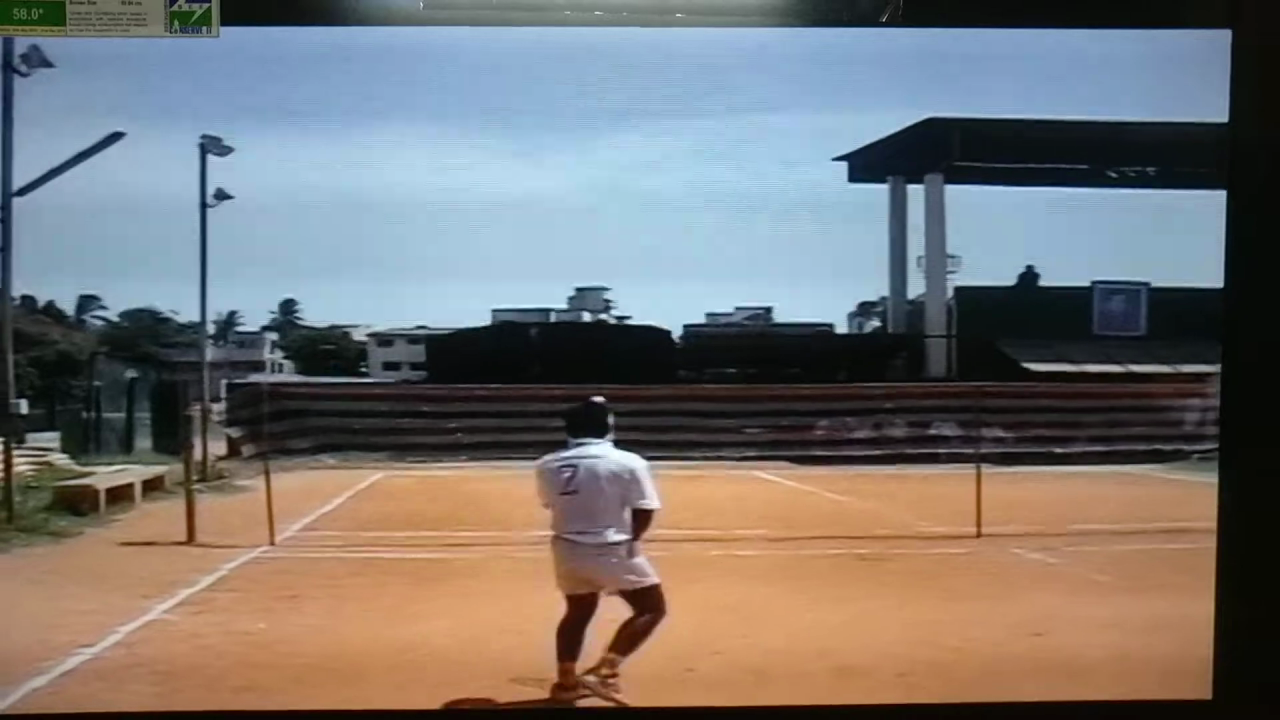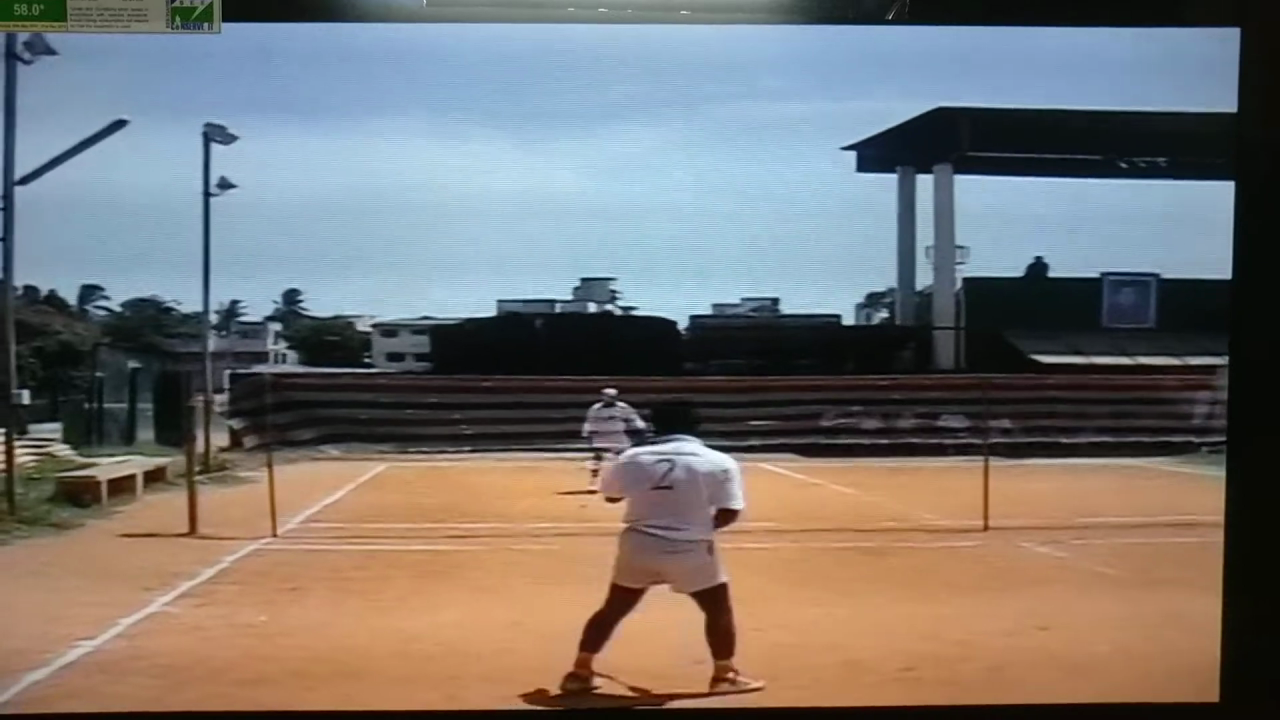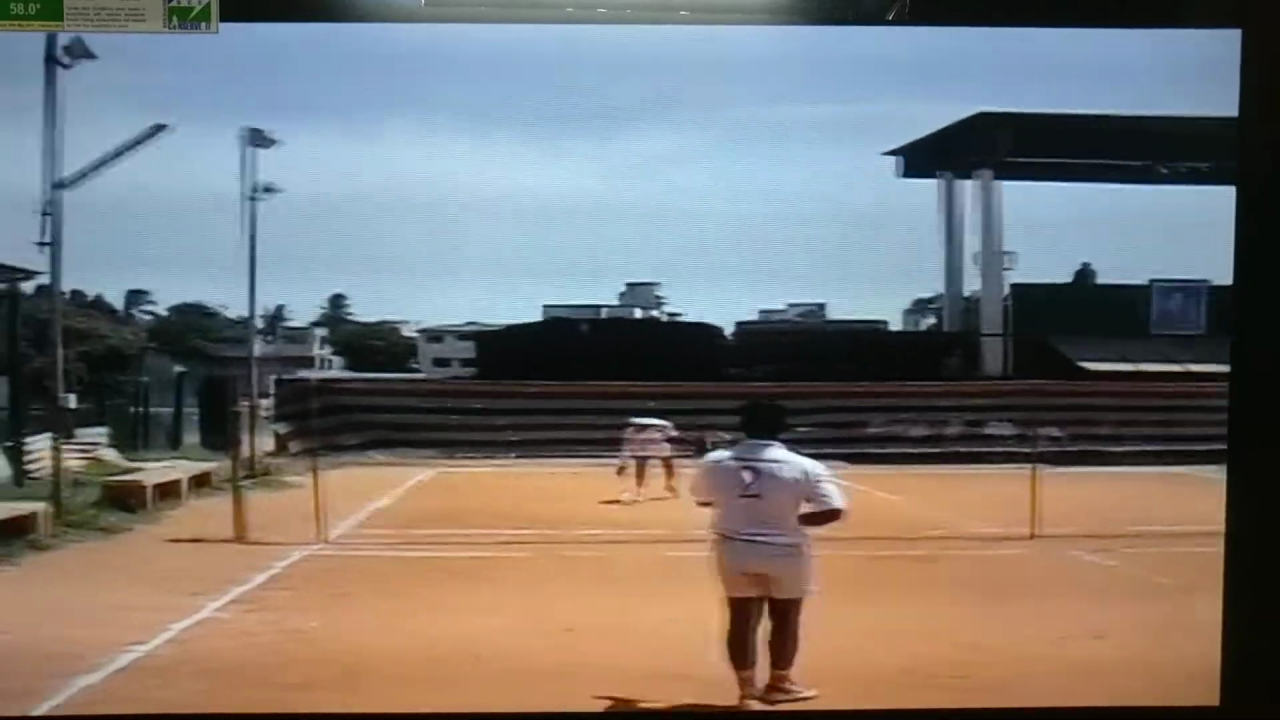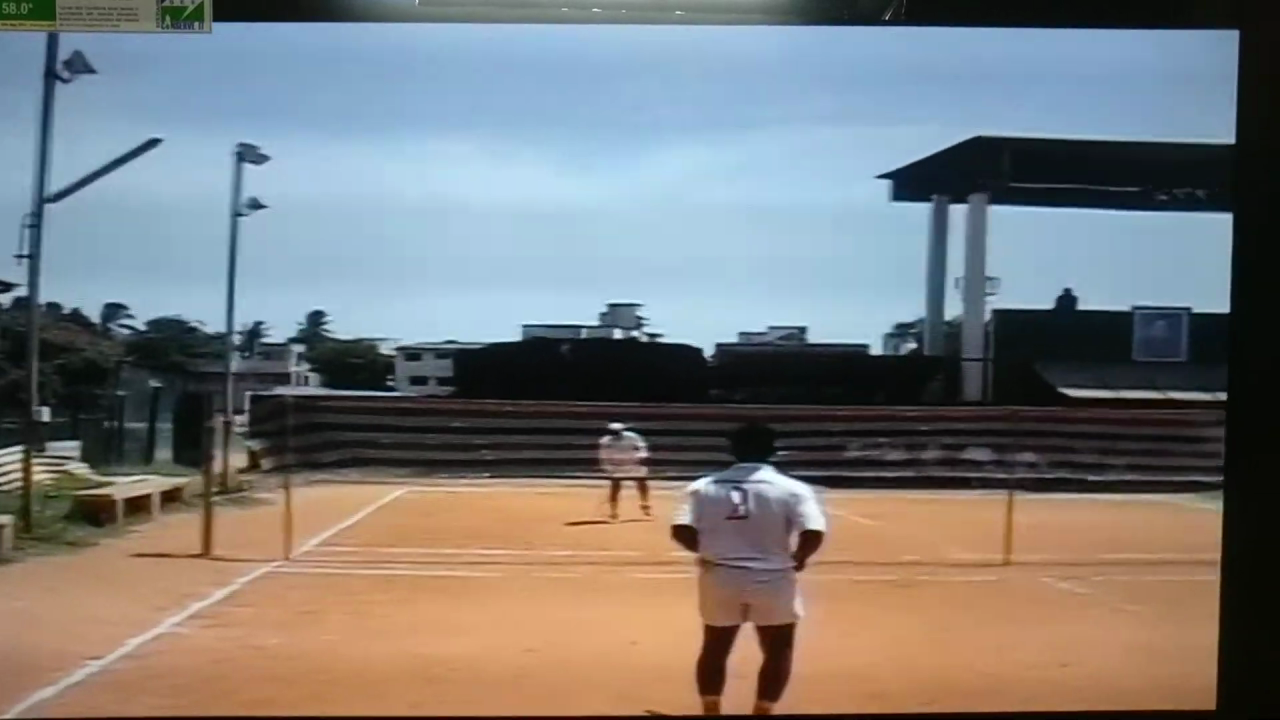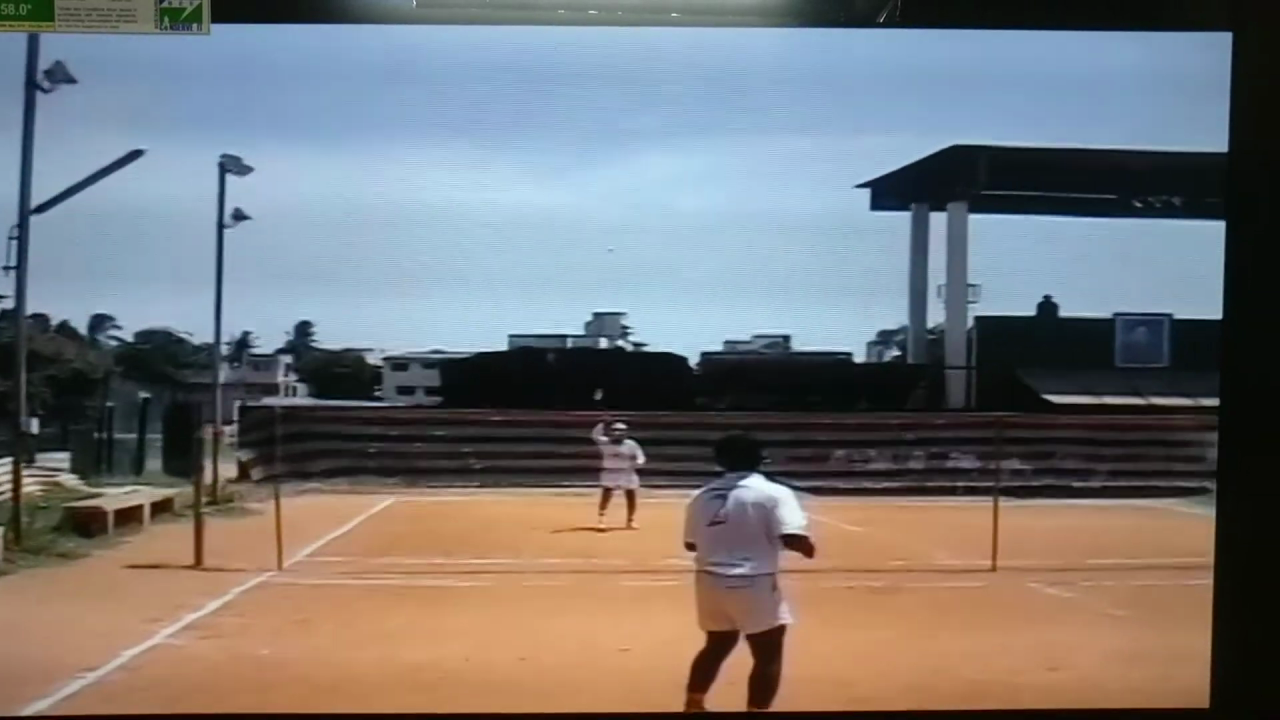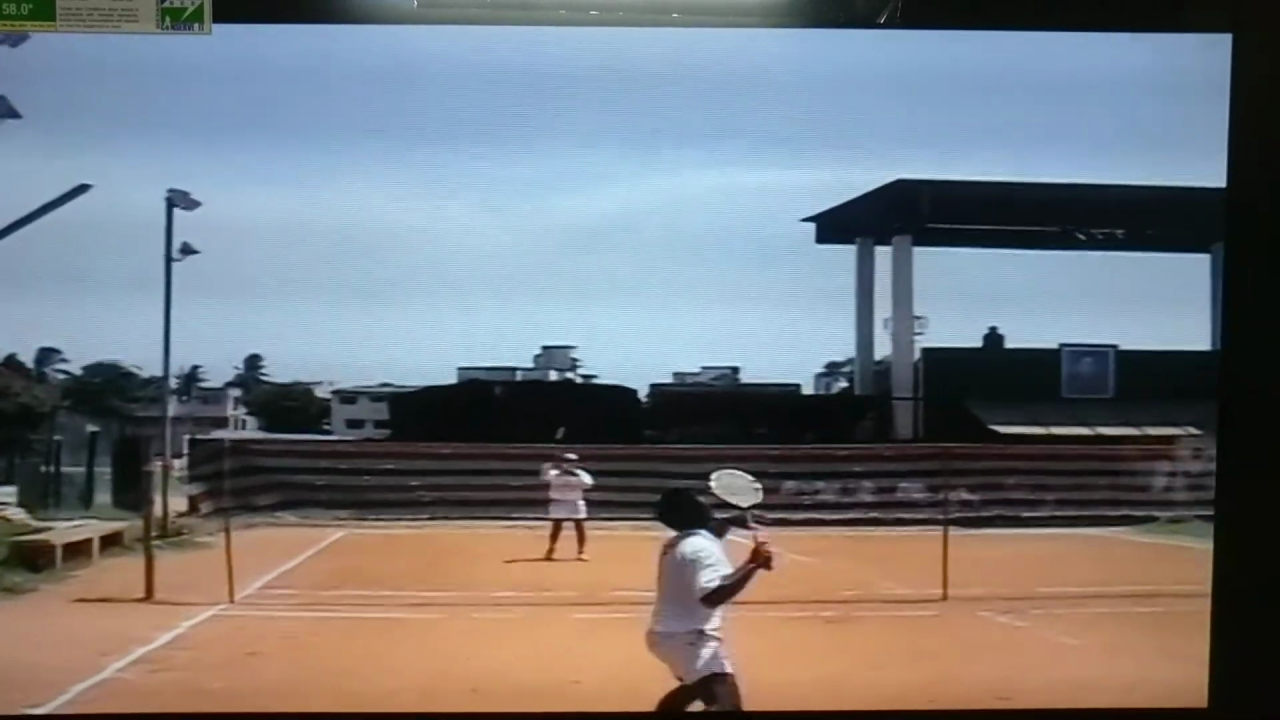
dt=0.4s
person 1, frame 1
left shoulder: (548, 465)
right shoulder: (626, 463)
right elbow: (644, 513)
right wrist: (631, 539)
left hip: (567, 551)
right hip: (613, 551)
left knee: (578, 614)
right knee: (651, 609)
left ankle: (566, 681)
right ankle: (604, 672)
person 1, frame 2
left shoulder: (632, 458)
right shoulder: (720, 463)
left elbow: (611, 495)
right elbow: (730, 513)
right wrist: (704, 525)
left hip: (639, 544)
right hip: (691, 549)
left knee: (613, 609)
right knee: (718, 610)
left ankle: (580, 673)
right ankle: (725, 675)
person 1, frame 3
left shoulder: (715, 462)
right shoulder: (805, 467)
left elbow: (703, 499)
right elbow: (834, 511)
right wrist: (798, 519)
left hip: (733, 550)
right hip: (783, 552)
left knee: (742, 622)
right knee: (785, 619)
left ankle: (748, 692)
right ankle: (779, 683)
person 1, frame 4
left shoulder: (703, 487)
right shoulder: (793, 489)
left elbow: (681, 530)
right elbow: (813, 534)
right wrist: (798, 559)
left hip: (720, 577)
right hip: (772, 580)
left knee: (715, 648)
right knee: (778, 651)
left ankle: (711, 711)
right ankle: (762, 712)
person 1, frame 5
left shoulder: (702, 496)
right shoulder: (773, 493)
left elbow: (692, 543)
right elbow: (791, 538)
right wrist: (805, 546)
left hip: (709, 582)
right hip: (752, 585)
left knee: (716, 647)
right knee: (768, 657)
left ankle: (692, 706)
person 1, frame 6
left shoulder: (680, 543)
right shoulder: (702, 549)
left elbow: (714, 527)
right elbow: (713, 597)
left wrist: (739, 519)
right wrist: (753, 564)
left hip: (670, 634)
right hip: (688, 639)
left knee: (694, 688)
right knee: (726, 704)
